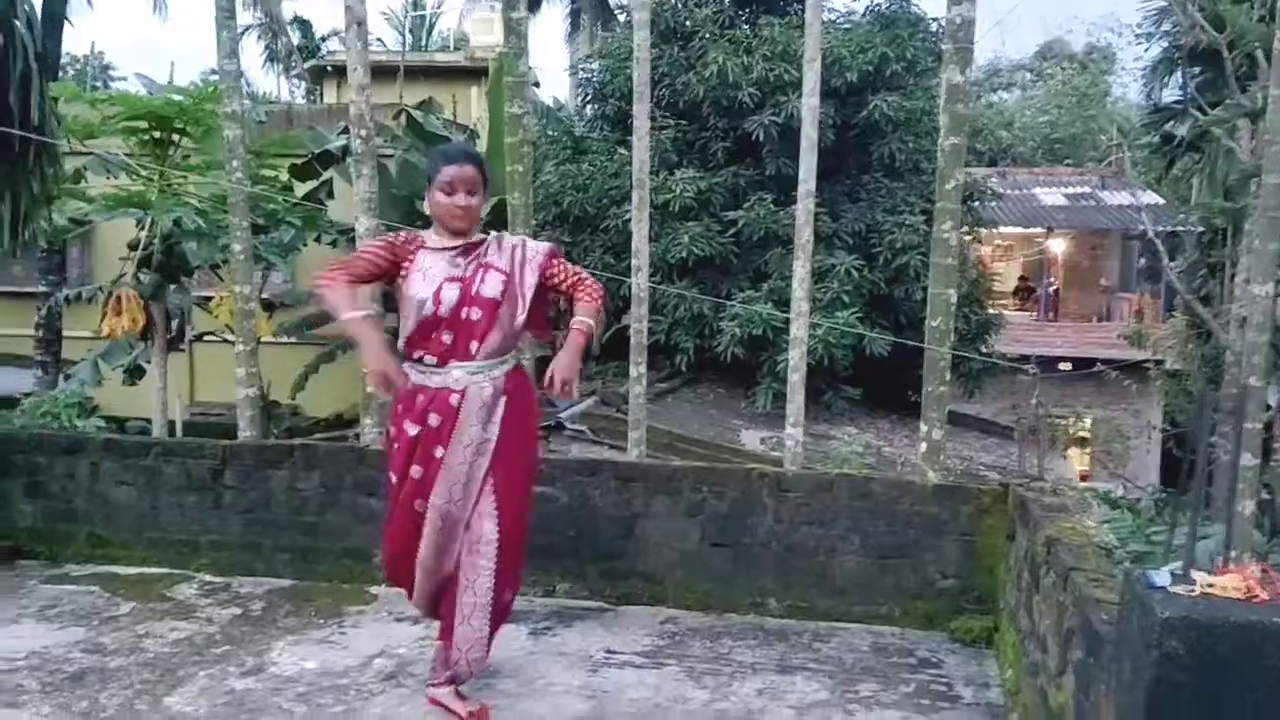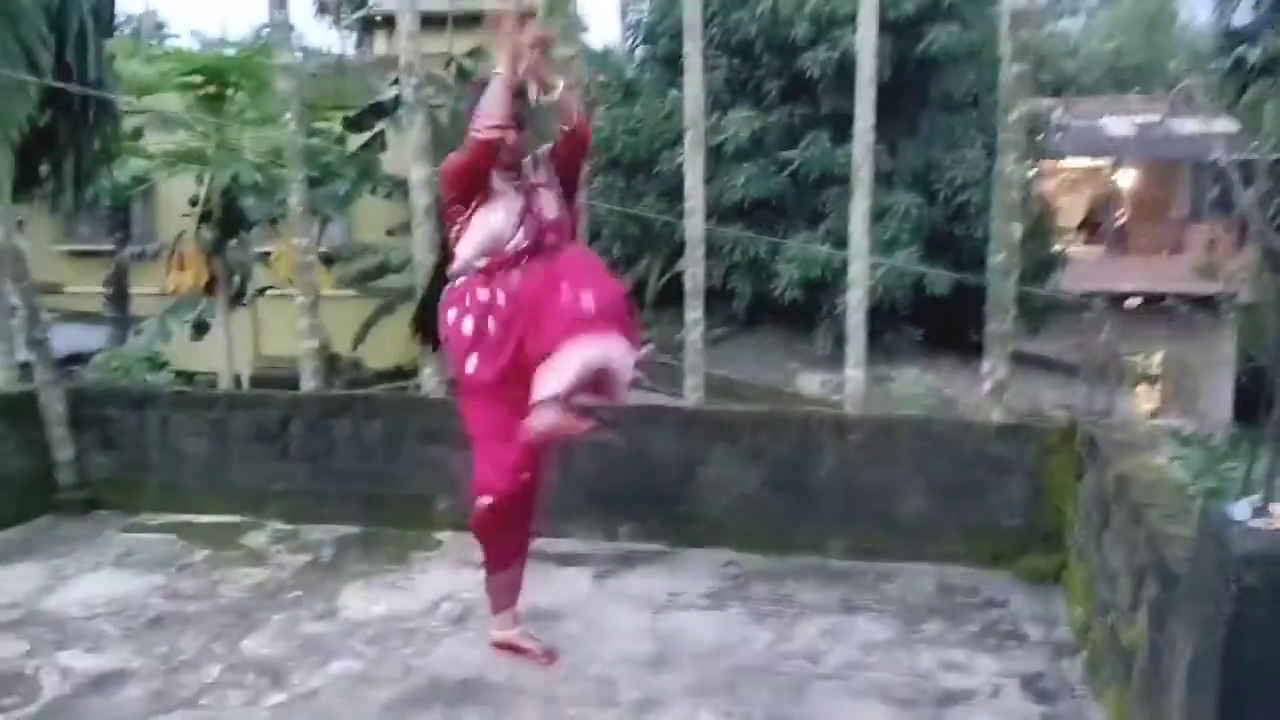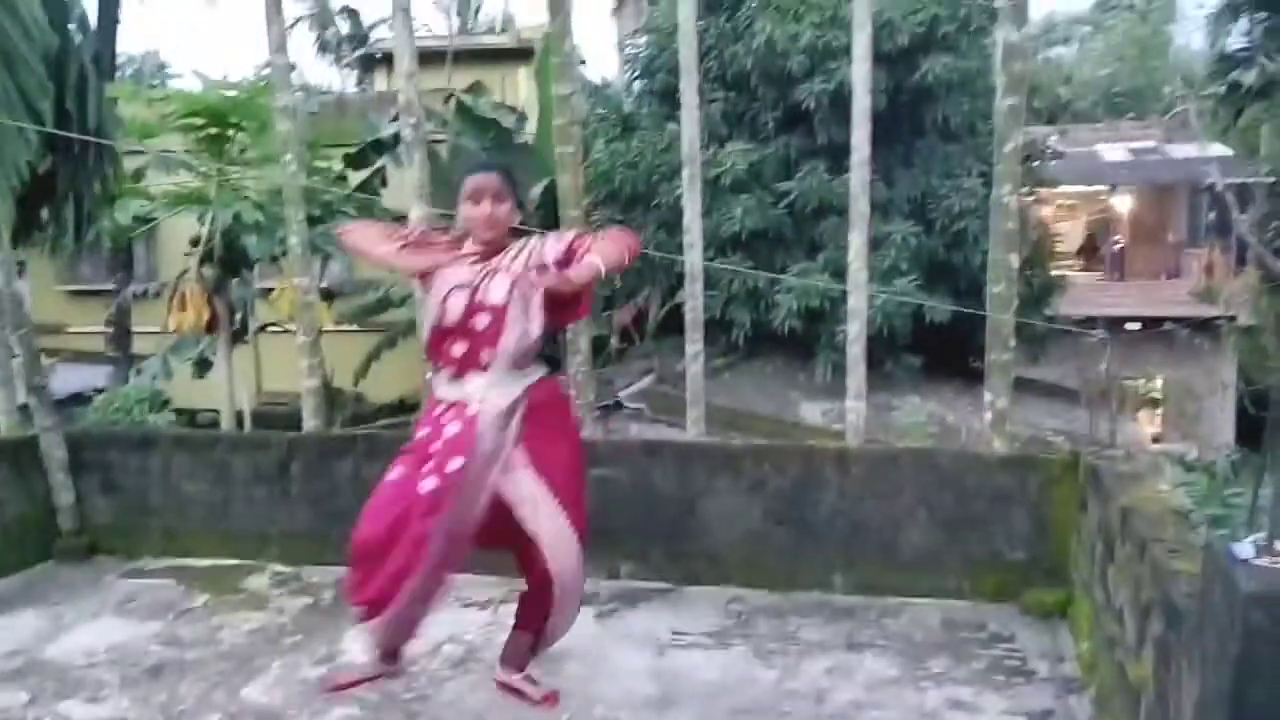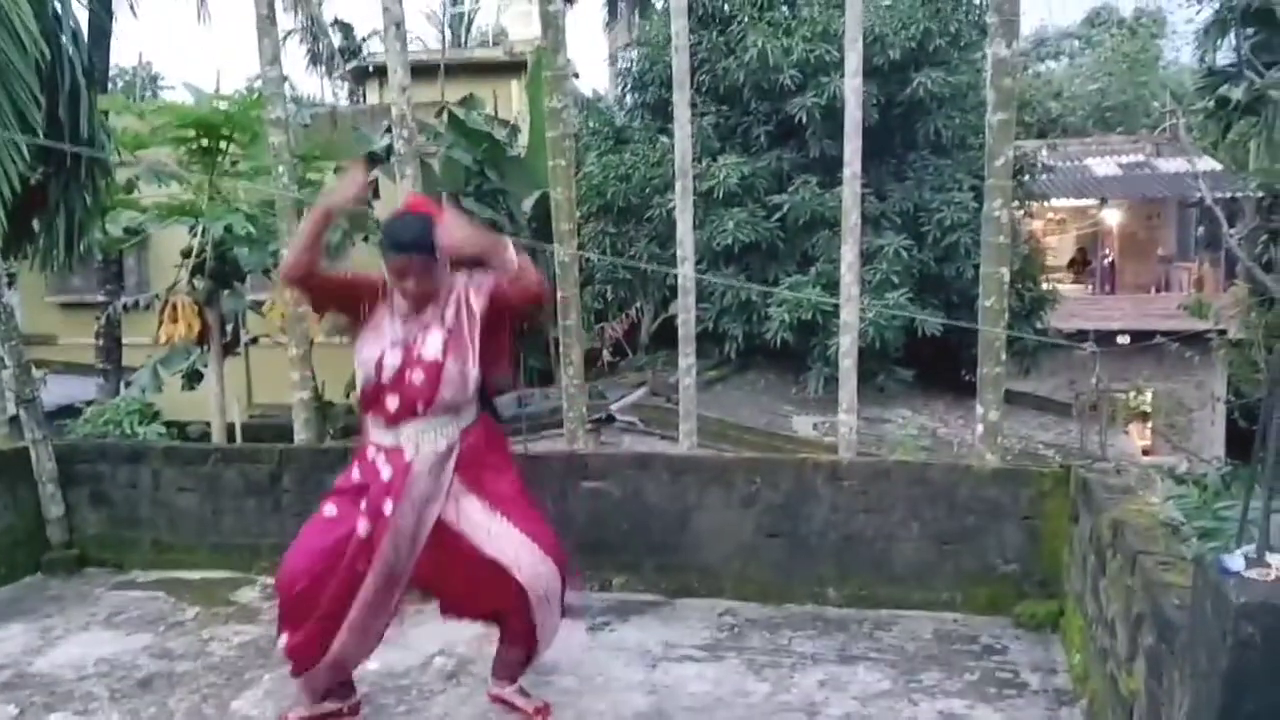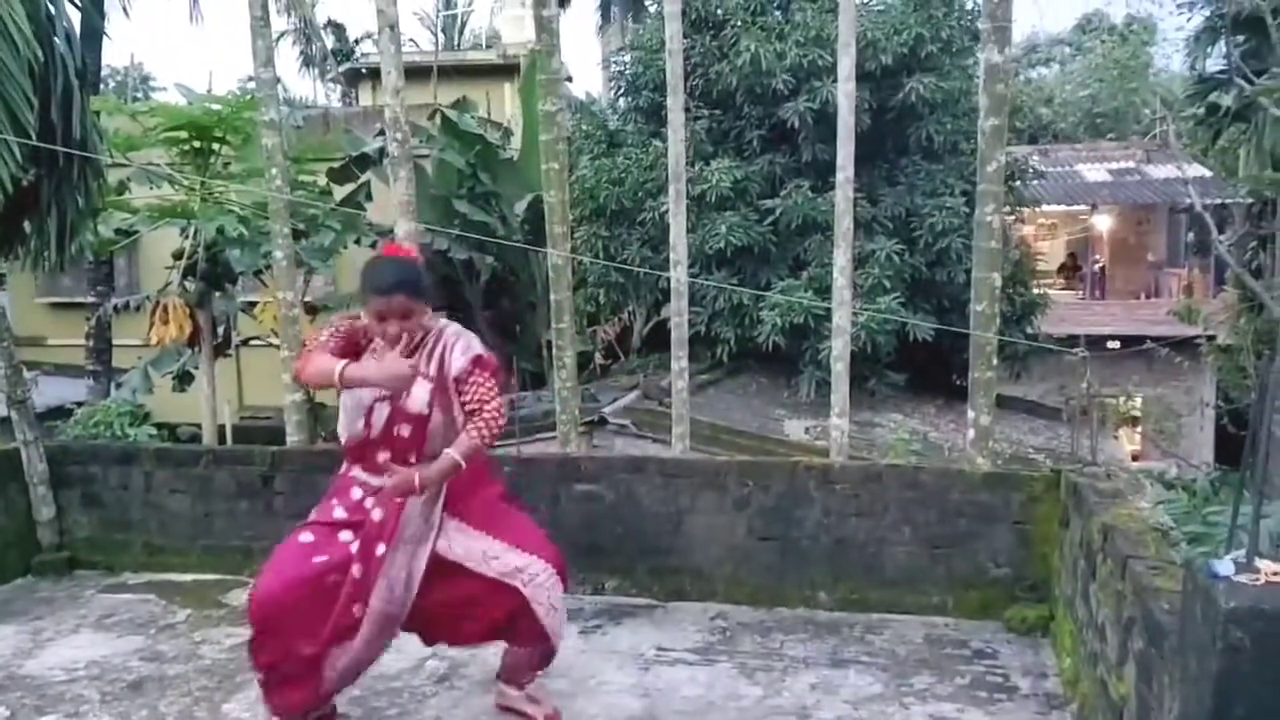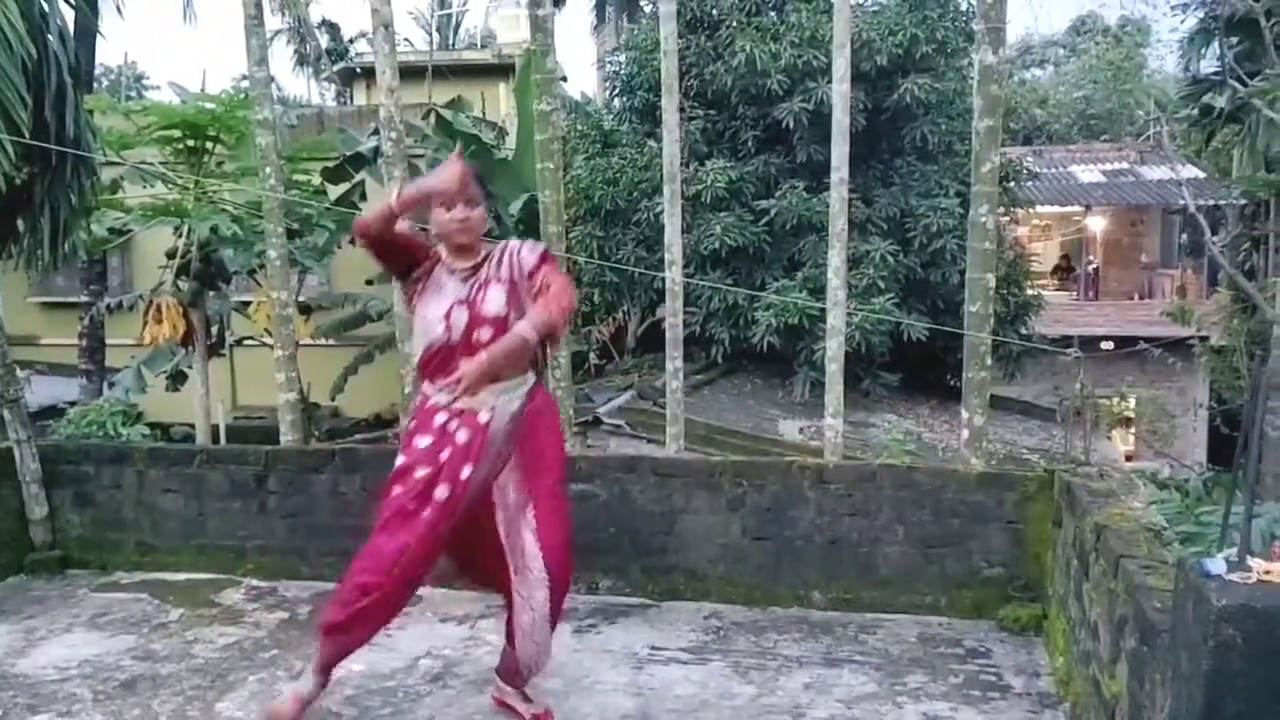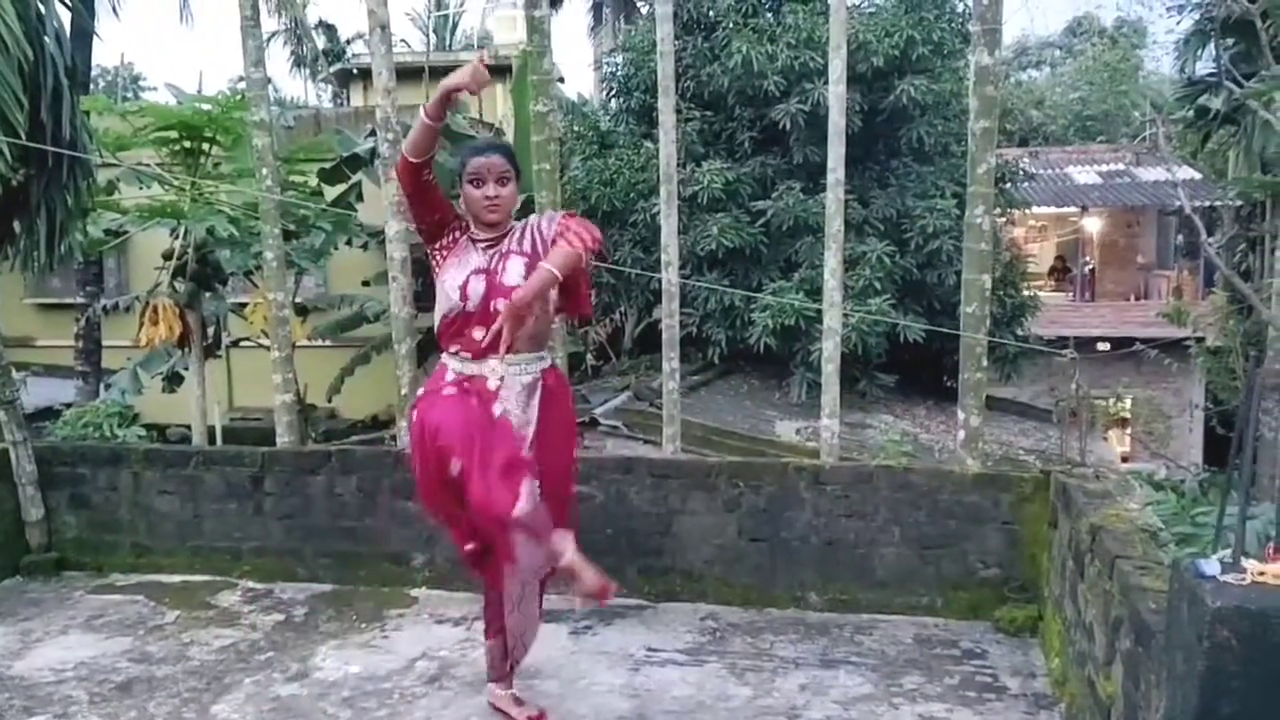
dt=0.5s
person 1, frame 1
left shoulder: (517, 254)
right shoulder: (404, 250)
left elbow: (585, 286)
right elbow: (334, 277)
left wrist: (572, 347)
right wrist: (371, 342)
left hip: (493, 411)
right hip: (425, 410)
left knee: (485, 539)
right knee: (423, 529)
person 1, frame 2
left shoulder: (551, 173)
right shoulder: (462, 175)
left elbow: (578, 130)
right elbow: (484, 141)
left wrist: (541, 65)
right wrist: (506, 62)
left hip: (535, 330)
right hip: (482, 318)
left knee: (514, 472)
right knee: (569, 307)
left ankle: (504, 621)
person 1, frame 3
left shoulder: (539, 253)
right shoulder: (436, 253)
left elbow: (622, 244)
right elbow: (356, 235)
left wrist: (580, 274)
right wrist: (406, 262)
left hip: (521, 419)
right hip: (451, 418)
left knee: (555, 553)
right knee: (390, 527)
left ankle: (515, 664)
right ankle: (386, 652)
person 1, frame 4
left shoulder: (473, 296)
right shoulder: (368, 301)
left elbow: (534, 289)
right elbow: (296, 273)
left wrist: (485, 244)
right wrist: (325, 212)
left hip: (461, 462)
right hip: (384, 467)
left knee: (536, 568)
right knee: (309, 576)
person 1, frame 5
left shoulder: (456, 345)
right shoulder: (351, 338)
left elbow: (490, 416)
right elbow: (307, 366)
left wrist: (431, 474)
right wrist: (366, 373)
left hip: (448, 492)
right hip: (365, 499)
left knee: (539, 572)
right knee: (277, 598)
person 1, frame 6
left shoulder: (520, 258)
right shoulder: (420, 266)
left elbow: (559, 301)
right elbow: (371, 231)
left wrist: (493, 358)
right wrist: (420, 191)
left hip: (519, 423)
right hip: (441, 427)
left knee: (540, 557)
right knee: (398, 549)
person 1, frame 7
left shoulder: (543, 233)
right shoulder: (446, 236)
left elbow: (585, 238)
right elbow: (411, 169)
left wrist: (528, 298)
right wrist: (446, 94)
left hip: (531, 395)
right hip: (460, 386)
left knee: (508, 536)
right knee: (451, 430)
right ankle: (559, 550)
